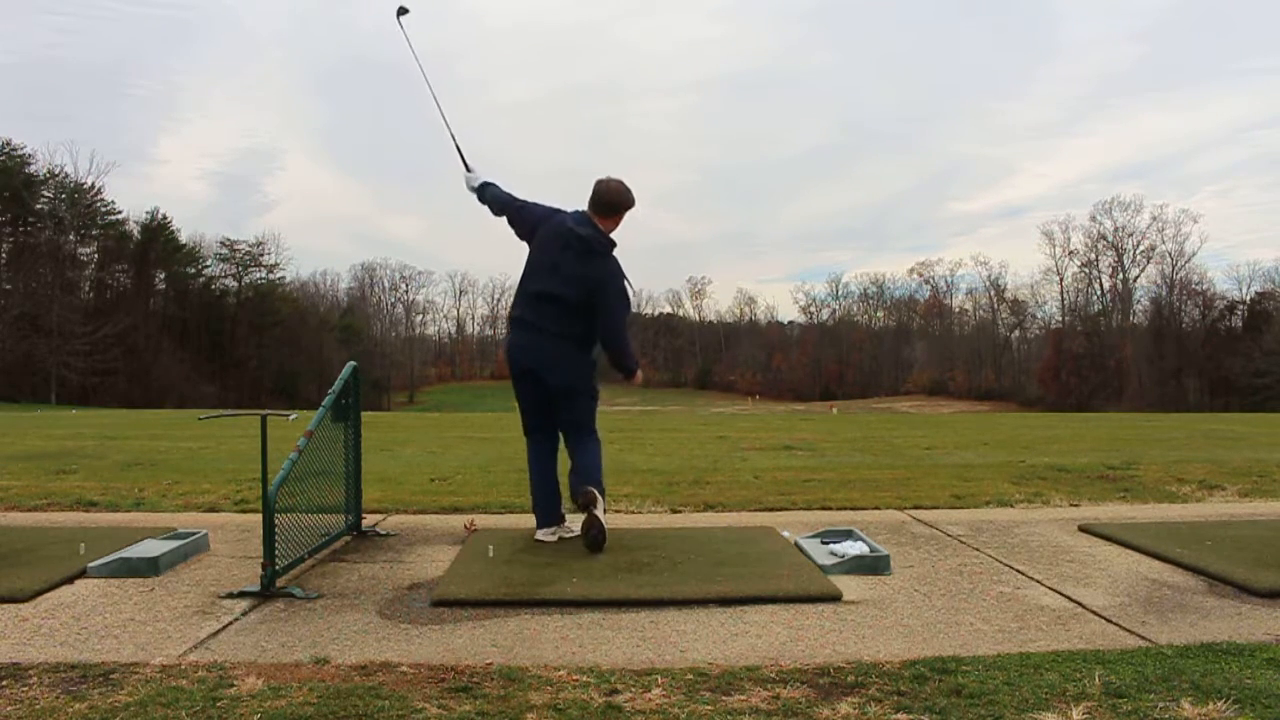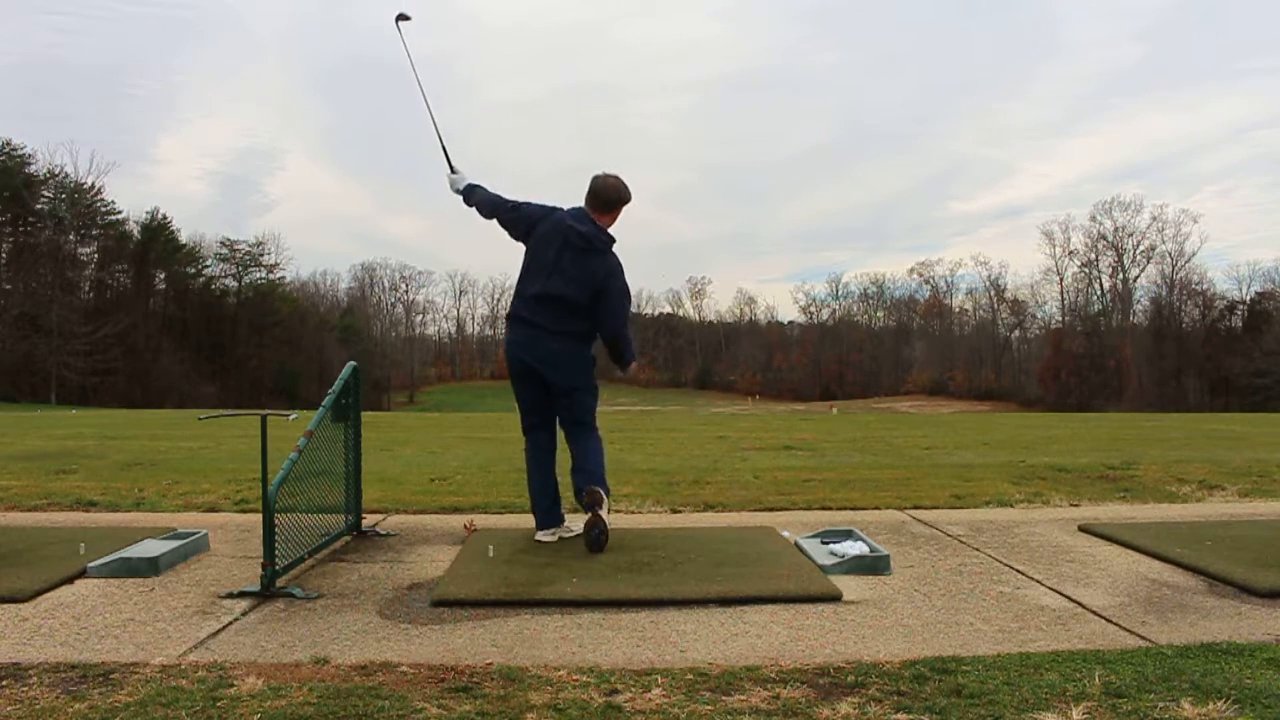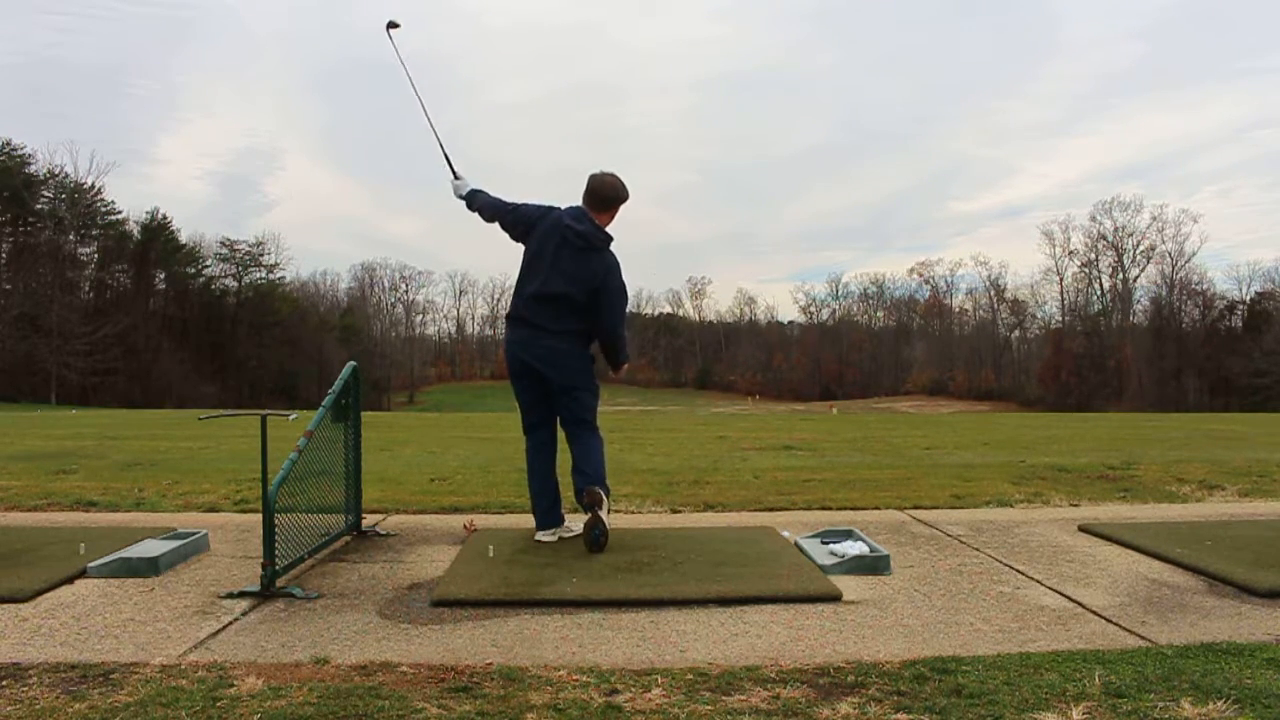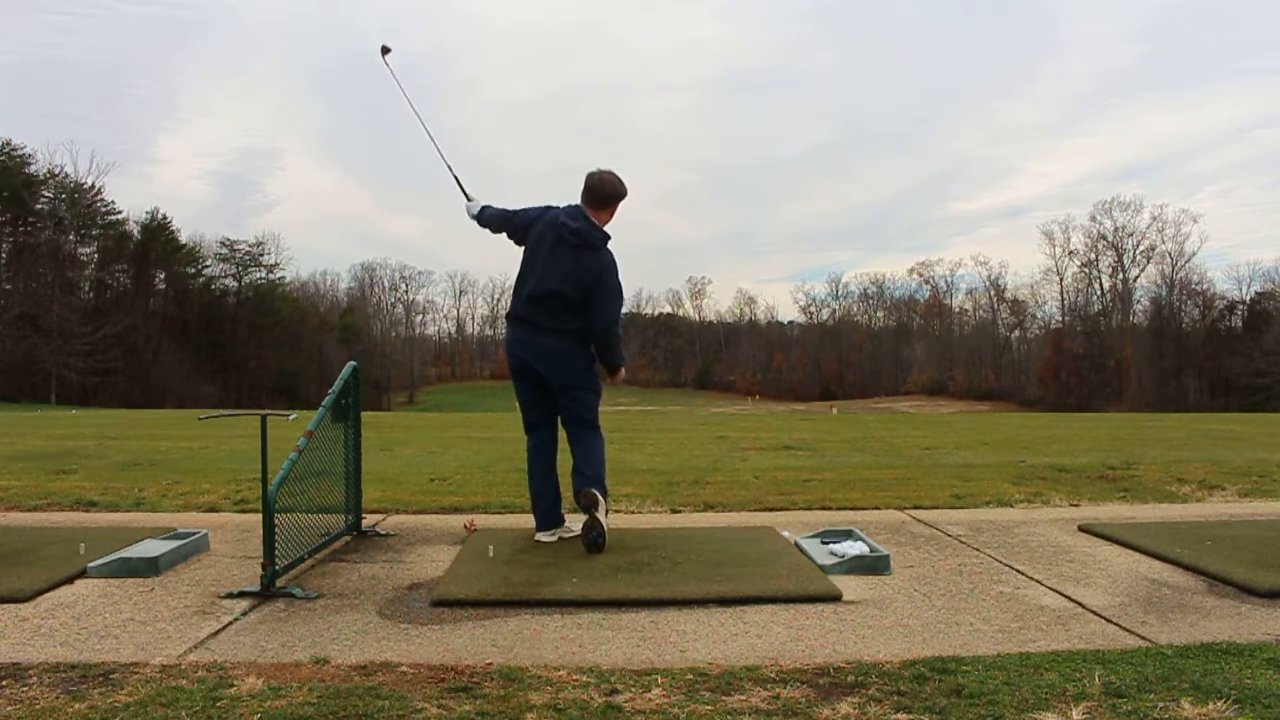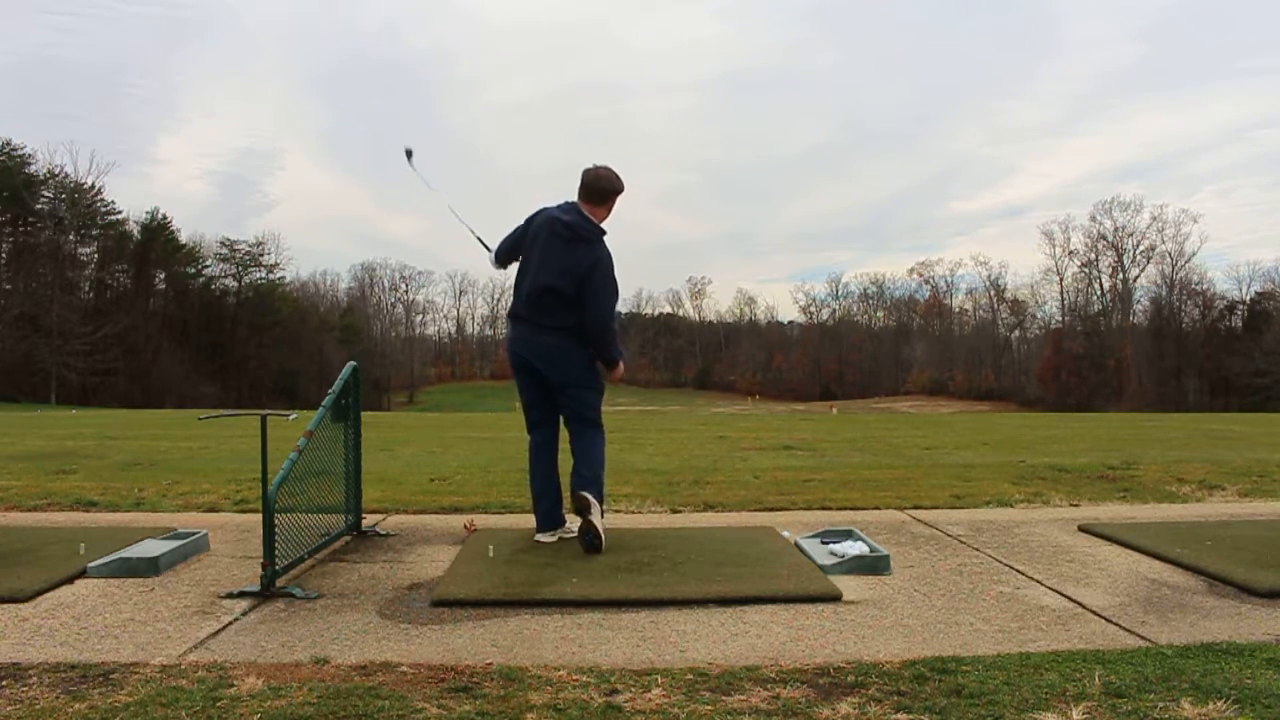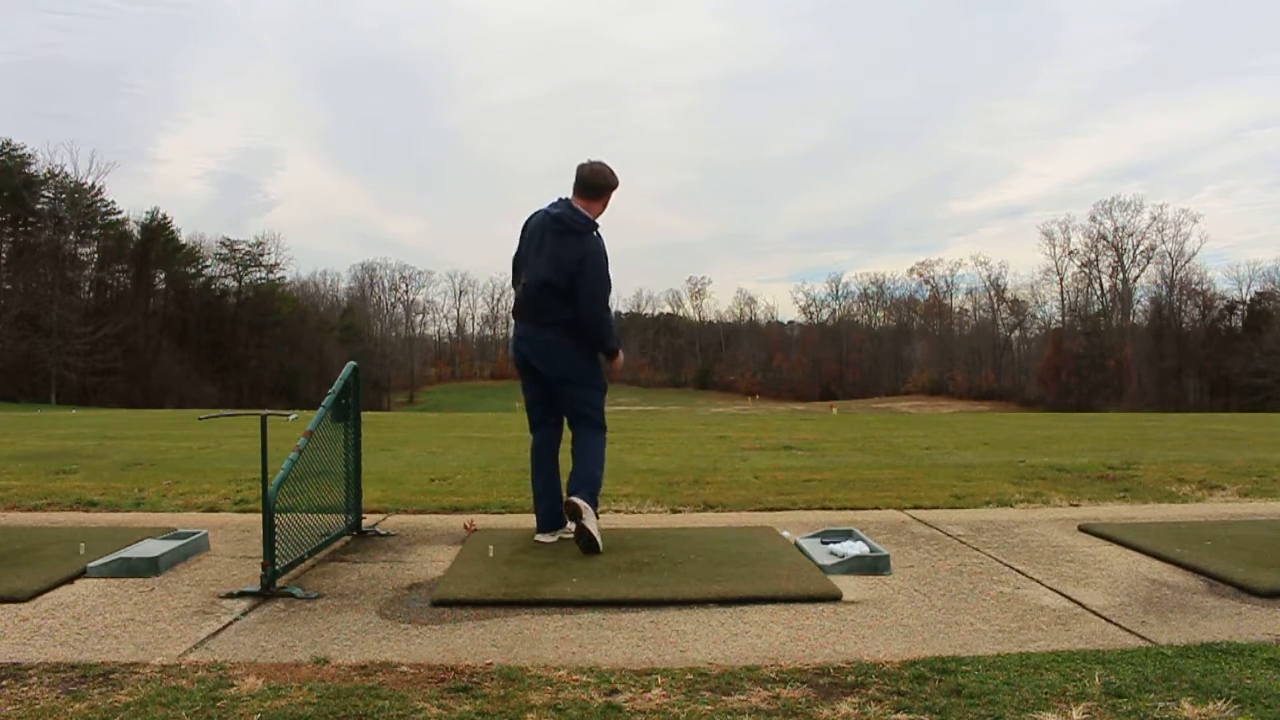
dt=0.2s
person 1, frame 1
left shoulder: (549, 223)
right shoulder: (606, 268)
left elbow: (508, 205)
right elbow: (612, 330)
left wrist: (480, 185)
right wrist: (631, 370)
left hip: (522, 345)
right hip: (566, 356)
left knee: (540, 434)
right knee: (582, 432)
left ankle: (548, 520)
right ankle: (590, 491)
person 1, frame 2
left shoulder: (546, 221)
right shoulder: (606, 264)
left elbow: (499, 206)
right elbow: (613, 326)
left wrist: (466, 187)
right wrist: (626, 360)
left hip: (521, 344)
right hip: (566, 354)
left knee: (538, 433)
right knee: (582, 430)
left ankle: (548, 522)
right ankle: (593, 491)
person 1, frame 3
left shoulder: (544, 221)
right shoulder: (604, 262)
left elbow: (499, 210)
right elbow: (610, 324)
left wrist: (469, 193)
right wrist: (619, 361)
left hip: (521, 343)
right hip: (566, 353)
left knee: (538, 433)
right knee: (583, 429)
left ankle: (547, 521)
right ankle: (593, 491)
person 1, frame 4
left shoulder: (544, 221)
right shoulder: (600, 259)
left elbow: (504, 220)
right elbow: (604, 324)
left wrist: (479, 211)
right wrist: (615, 365)
left hip: (521, 343)
right hip: (565, 352)
left knee: (539, 432)
right knee: (584, 429)
left ankle: (548, 521)
right ankle: (593, 492)
person 1, frame 5
left shoulder: (541, 221)
right shoulder: (595, 253)
left elbow: (509, 247)
right elbow: (599, 319)
left wrist: (499, 258)
right wrist: (613, 360)
left hip: (523, 341)
right hip: (567, 350)
left knee: (541, 432)
right knee: (587, 428)
left ankle: (548, 521)
right ankle: (588, 494)
person 1, frame 6
left shoulder: (537, 222)
right shoulder: (588, 245)
left elbow: (519, 273)
right elbow: (593, 311)
right wrist: (612, 350)
left hip: (526, 340)
right hip: (568, 347)
left knee: (544, 431)
right knee: (589, 426)
left ankle: (549, 521)
right ankle: (583, 498)
